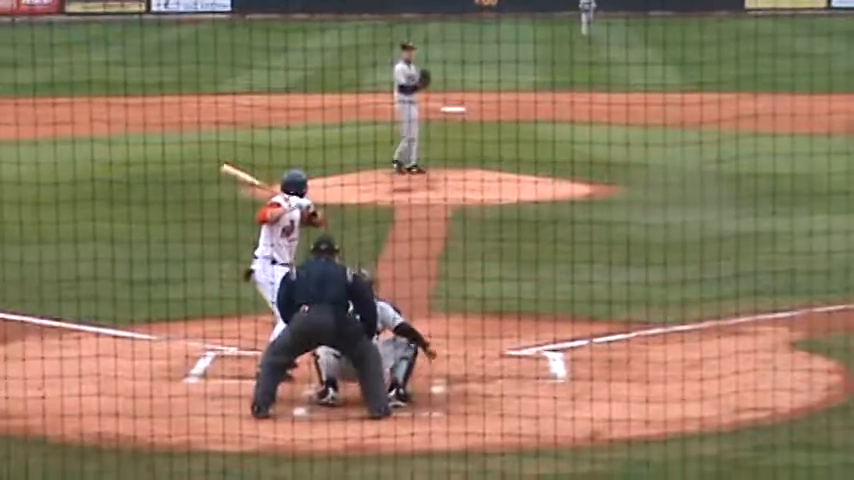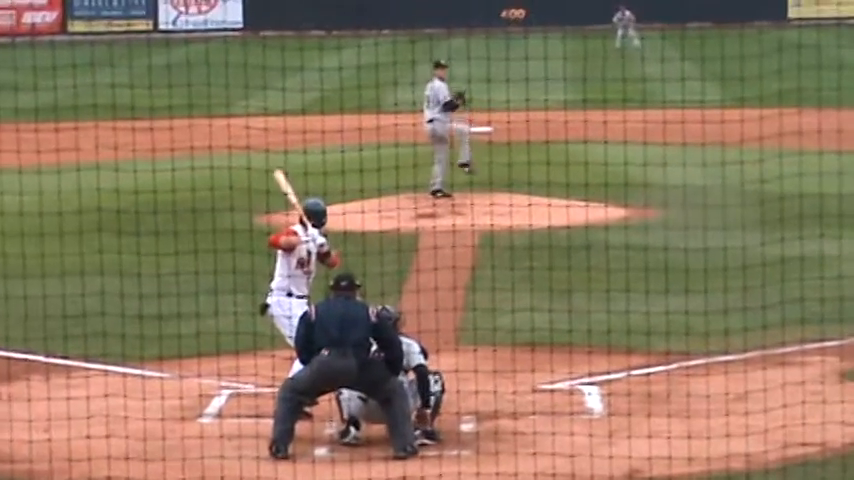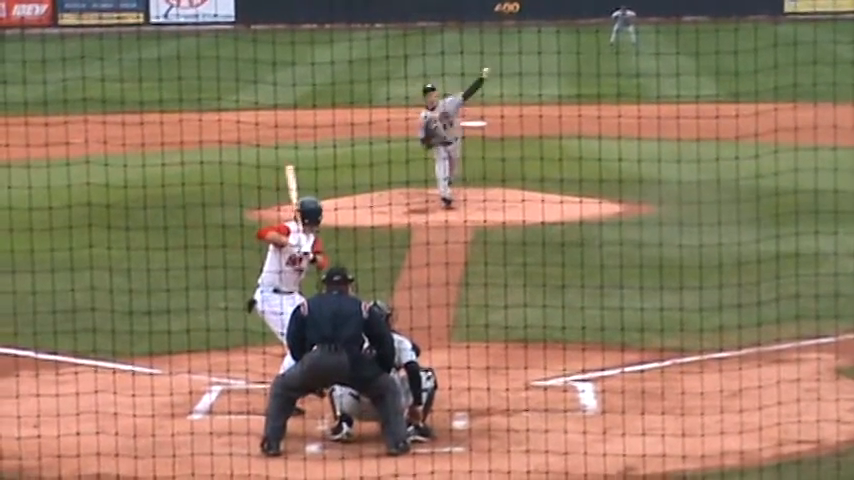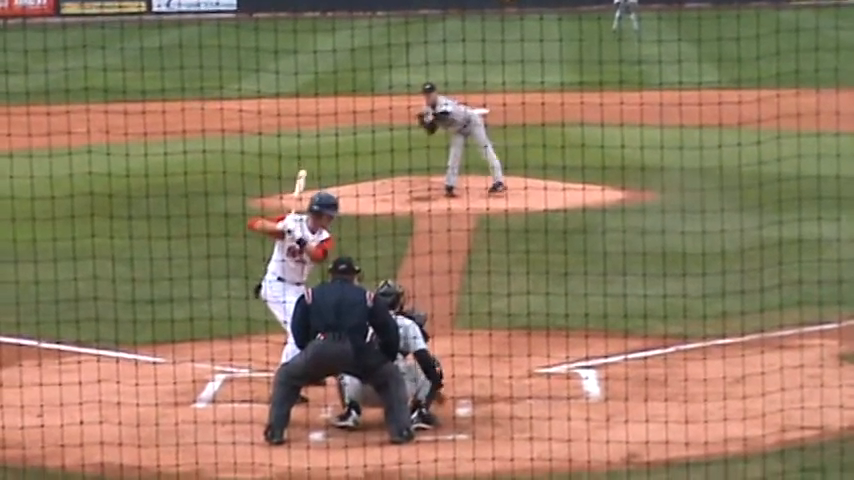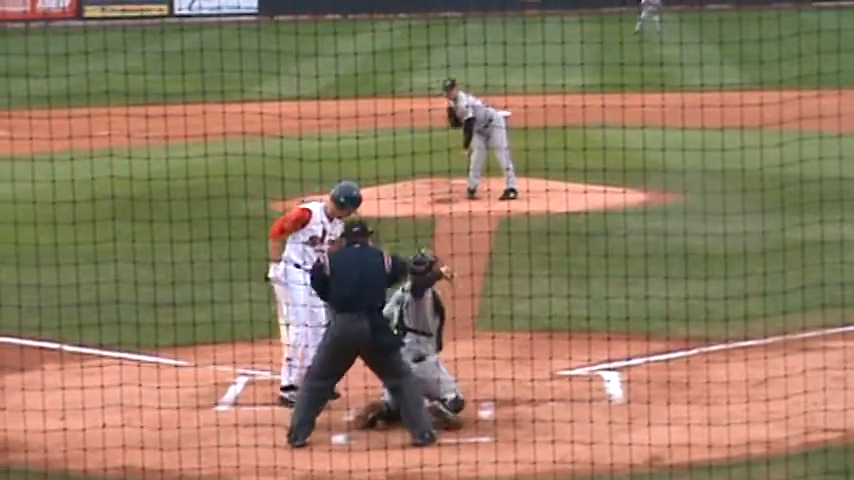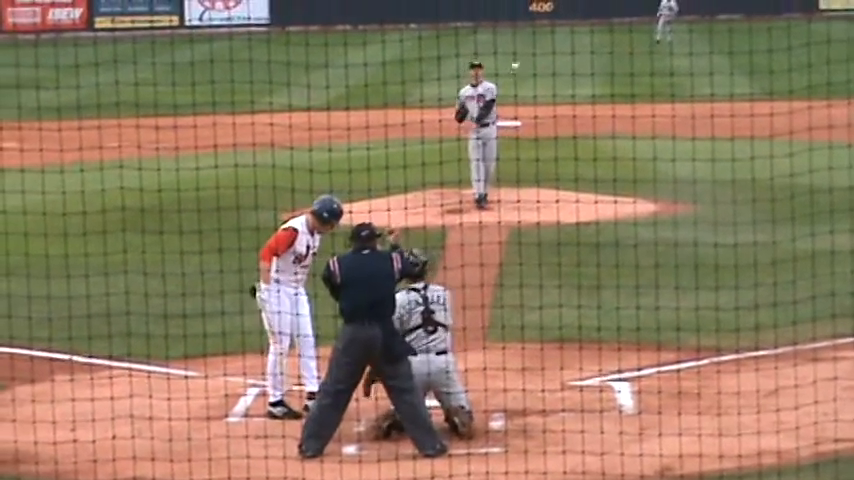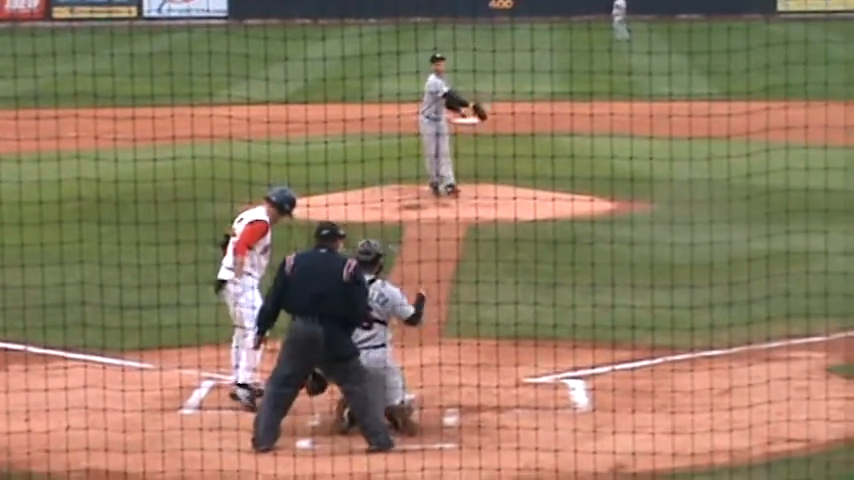
dt=0.7s
person 1, frame 1
left shoulder: (296, 209)
right shoulder: (278, 204)
left elbow: (320, 222)
right elbow: (262, 218)
left wrist: (310, 209)
right wrist: (289, 205)
left hip: (281, 268)
right hip: (269, 269)
person 1, frame 2
left shoulder: (314, 239)
right shoulder: (294, 234)
left elbow: (333, 262)
right elbow: (274, 241)
left wrist: (324, 247)
right wrist: (304, 239)
left hip: (298, 302)
right hip: (285, 302)
person 1, frame 3
left shoulder: (312, 239)
right shoulder: (287, 230)
left elbow: (322, 264)
right elbow: (263, 233)
left wrist: (311, 255)
right wrist: (291, 242)
left hip: (292, 296)
right hip: (272, 298)
person 1, frame 4
left shoulder: (325, 237)
right shoulder: (291, 221)
left elbow: (318, 256)
right elbow: (254, 223)
left wrist: (299, 239)
right wrist: (280, 227)
left hip: (298, 288)
right hip: (277, 286)
person 1, frame 5
left shoulder: (337, 225)
right shoulder: (307, 213)
right elbow: (276, 232)
right wrist: (274, 265)
left hip: (313, 277)
right hip: (292, 275)
left knee: (319, 329)
right knee: (298, 331)
right ankle: (288, 388)
person 1, frame 6
left shoulder: (315, 233)
right shoulder: (293, 230)
right elbow: (266, 253)
right wrist: (265, 286)
left hip: (297, 290)
right hip: (277, 290)
left knee: (307, 341)
right knee: (280, 345)
left ankle: (312, 395)
right ankle: (275, 403)
person 1, frame 7
left shoulder: (249, 214)
right shoulder: (261, 222)
left elbow: (229, 242)
right elbow: (240, 248)
right wrist: (238, 279)
left hip: (239, 280)
right hip: (242, 281)
left knee: (243, 331)
right knee: (255, 332)
left ankle: (243, 382)
right ankle: (243, 384)
person 2, frame 1
left shoulder: (295, 273)
right shoulder: (347, 274)
left elbow: (284, 307)
right elbow: (367, 307)
left wrist: (296, 327)
right wrist: (367, 334)
left hip: (303, 322)
right hip: (336, 323)
left knee: (274, 356)
right knee: (368, 355)
left ankle: (260, 406)
right ankle: (379, 407)
person 2, frame 2
left shoulder: (313, 312)
right shoulder: (369, 312)
left elbow: (302, 348)
right elbow: (393, 347)
right wrist: (390, 374)
left hip: (324, 365)
right hip: (358, 366)
left knee: (289, 392)
right knee: (394, 392)
left ankle: (279, 446)
right ankle: (404, 446)
person 2, frame 3
left shoulder: (305, 307)
right shoulder: (363, 308)
left elbow: (294, 344)
right elbow: (385, 343)
right wrist: (383, 369)
left hip: (316, 361)
right hip: (351, 362)
left knee: (281, 388)
right knee: (387, 389)
left ankle: (271, 443)
right ankle: (397, 442)
person 2, frame 4
left shoulder: (310, 295)
right shoulder: (367, 296)
left elbow: (299, 333)
right elbow: (389, 332)
right wrist: (386, 358)
left hip: (320, 350)
right hip: (355, 350)
left knee: (286, 377)
right knee: (391, 377)
left ankle: (275, 431)
right ankle: (401, 430)
person 2, frame 5
left shoulder: (327, 261)
right shoulder: (384, 259)
left elbow: (319, 288)
right elbow: (400, 272)
left hip: (341, 326)
right hip: (373, 327)
left knee: (315, 380)
right knee: (402, 378)
left ankle: (298, 433)
right ankle: (422, 432)
person 2, frame 6
left shoulder: (337, 265)
right shoulder: (393, 261)
right elbow: (406, 269)
right wrist: (395, 247)
left hip: (352, 334)
right hip: (385, 334)
left knee: (332, 391)
right knee: (405, 391)
left ankle: (311, 445)
right ankle: (430, 444)
person 2, frame 7
left shoulder: (293, 262)
right shoulder: (349, 267)
left elbow: (274, 300)
right elbow: (358, 311)
left wrist: (261, 330)
right wrist: (345, 332)
left hip: (300, 331)
right hip: (333, 335)
left knee: (280, 385)
right knee: (357, 385)
left ankle: (263, 438)
right ankle: (378, 437)
person 3, frame 1
right shoulder: (379, 305)
right elbow: (403, 329)
right wrist: (425, 346)
left hip: (339, 366)
left knee: (321, 349)
right knee: (408, 343)
left ankle: (329, 389)
right ankle: (397, 392)
person 3, frame 2
right shoulder: (408, 344)
right elbow: (422, 374)
right wrist: (426, 407)
left hip: (365, 409)
right knee: (435, 379)
left ankle: (351, 428)
right ankle: (423, 430)
person 3, frame 3
right shoulder: (399, 341)
right elbow: (413, 371)
right wrist: (416, 404)
left hip: (357, 407)
right knee: (427, 376)
left ankle: (344, 424)
right ankle: (416, 426)
person 3, frame 4
right shoulder: (408, 323)
right elbow: (423, 357)
right wrist: (437, 386)
left hip: (363, 390)
left knee: (344, 375)
right knee: (430, 368)
left ankle: (352, 411)
right ankle: (420, 412)
person 3, frame 5
left shoulder: (400, 292)
right shoulder: (424, 293)
right elbow: (418, 284)
right wrist: (440, 273)
right hip: (424, 365)
left knee: (393, 407)
right knee: (456, 401)
left ankle: (382, 409)
right ankle: (444, 407)
person 3, frame 6
left shoulder: (397, 300)
right shoulder: (443, 293)
left wrist: (373, 374)
left hip: (412, 364)
right hip: (442, 361)
right knee: (459, 409)
left ankle: (392, 419)
right ankle: (458, 416)
person 3, frame 7
right shoulder: (388, 290)
right elbow: (413, 319)
right wrist: (421, 298)
right hip: (380, 356)
right knee: (397, 403)
left ankle: (347, 409)
right ankle: (399, 413)
person 4, frame 1
left shoulder: (413, 67)
right shoulder: (399, 68)
left elbow: (415, 85)
right elbow: (402, 88)
left wrist: (421, 84)
right wrist: (417, 86)
left hip: (412, 104)
right hip: (403, 104)
left knee: (413, 135)
right knee: (408, 135)
left ankle: (411, 164)
right ankle: (397, 161)
person 4, frame 2
left shoulder: (430, 85)
right shoulder: (440, 85)
right elbow: (448, 106)
left wrist: (454, 100)
right wrist: (459, 102)
left hip: (430, 125)
right hip: (439, 124)
left knee: (440, 158)
right knee: (465, 130)
left ankle: (436, 188)
right ankle: (464, 162)
person 4, frame 3
left shoulder: (448, 103)
right shoulder: (424, 116)
left elbow: (468, 94)
right elbow: (423, 138)
left wrist: (482, 78)
right wrist: (429, 142)
left hip: (453, 142)
right hip: (438, 144)
left knee: (454, 168)
right knee: (442, 167)
left ankle: (448, 184)
right ankle: (445, 197)
person 4, frame 4
left shoulder: (444, 104)
right shoulder: (428, 109)
left elbow: (442, 115)
right elbow: (431, 130)
left wrist: (431, 118)
right wrist: (424, 121)
left hip: (472, 122)
right hip: (458, 129)
left knee: (485, 149)
right knee: (454, 157)
left ankle: (498, 182)
right ankle: (450, 187)
person 4, frame 5
left shoulder: (464, 103)
right shoulder: (453, 103)
left elbow: (469, 126)
right elbow: (456, 124)
left wrist: (466, 147)
right wrist: (451, 116)
left hip: (494, 124)
right hip: (480, 129)
left knee: (502, 155)
right knee: (477, 157)
left ankle: (511, 189)
right ankle: (471, 188)
person 4, frame 6
left shoulder: (490, 88)
right shoulder: (464, 91)
left elbow: (489, 107)
right elbow: (459, 114)
left wrist: (477, 122)
right wrist: (460, 117)
left hip: (489, 129)
right hip: (474, 131)
left knee: (489, 162)
right knee: (476, 161)
left ankle: (484, 193)
right ankle: (478, 195)
person 4, frame 7
left shoulder: (441, 81)
right shoulder: (433, 81)
right elbow: (449, 96)
left wrist: (458, 110)
right wrist: (469, 105)
left hip: (440, 120)
right hip: (427, 121)
left knee: (444, 153)
right knee: (431, 154)
left ankle: (449, 184)
right ankle: (435, 183)
